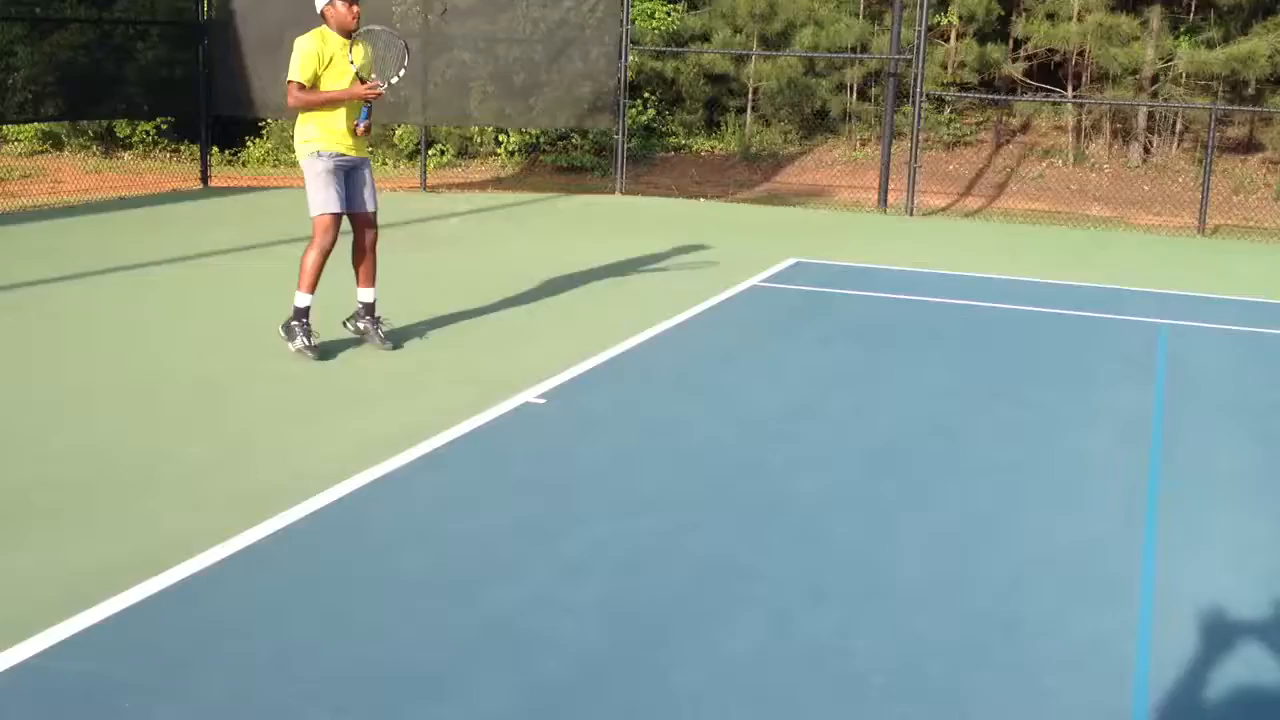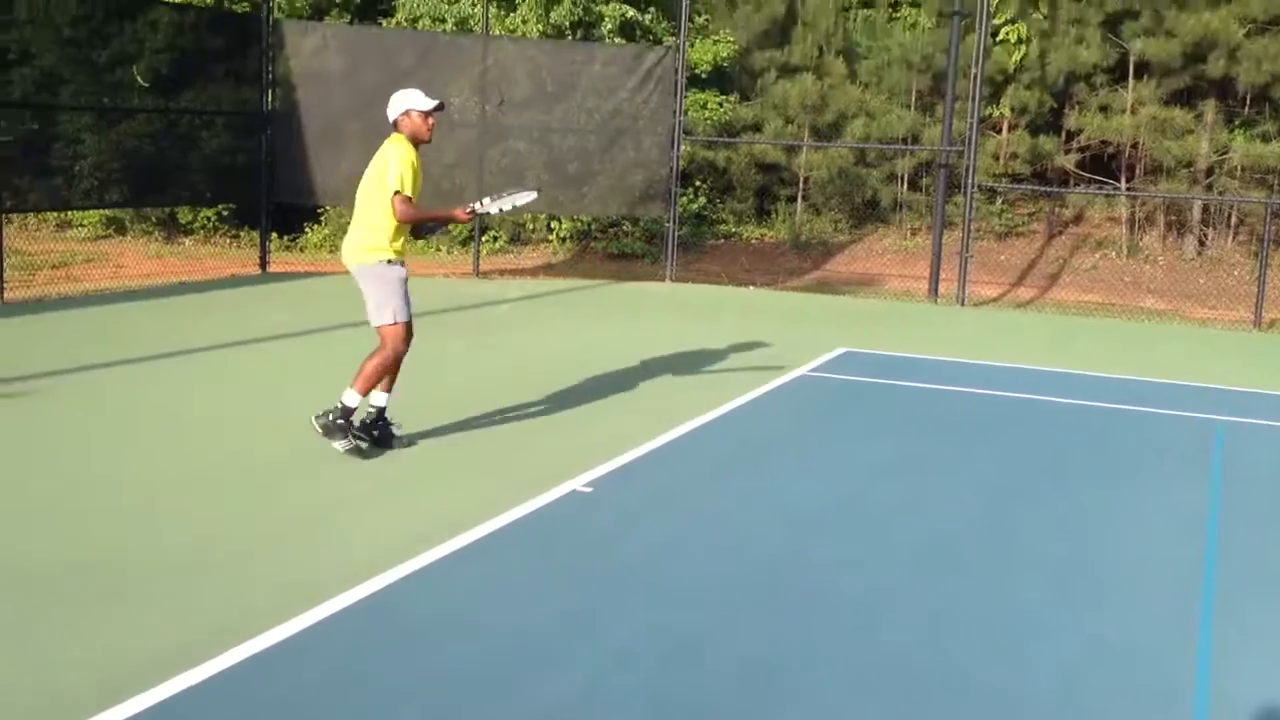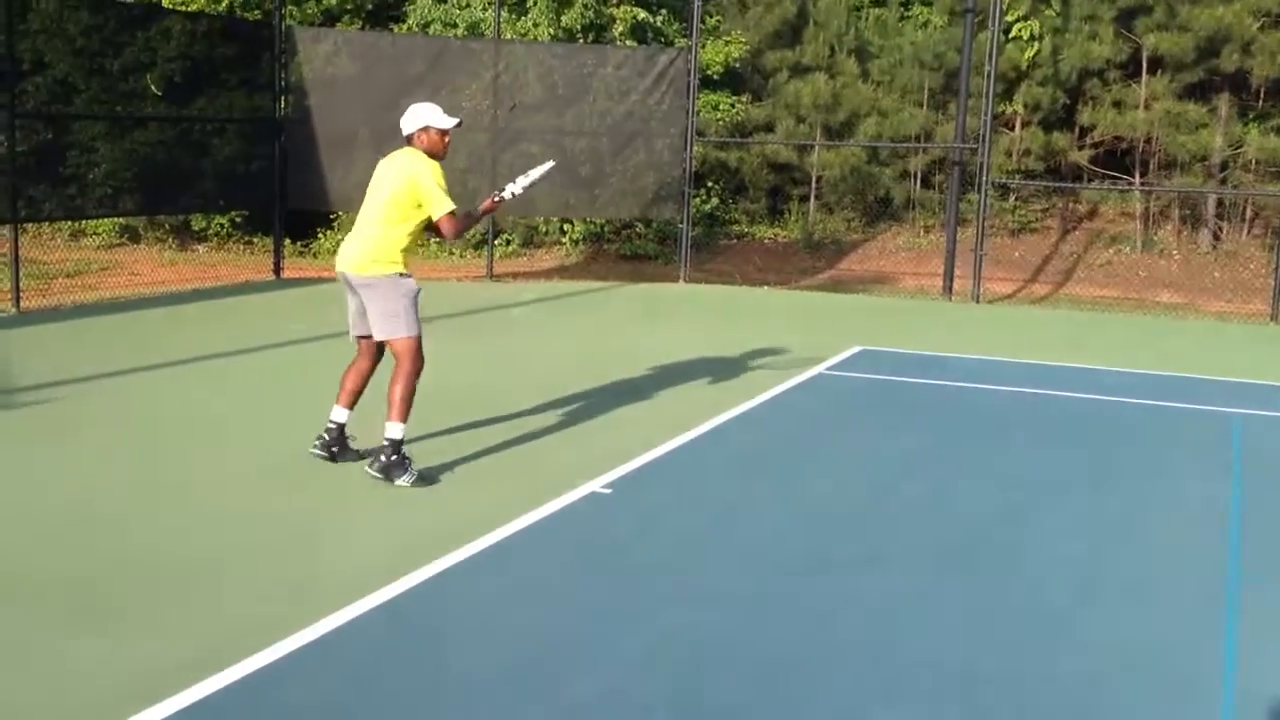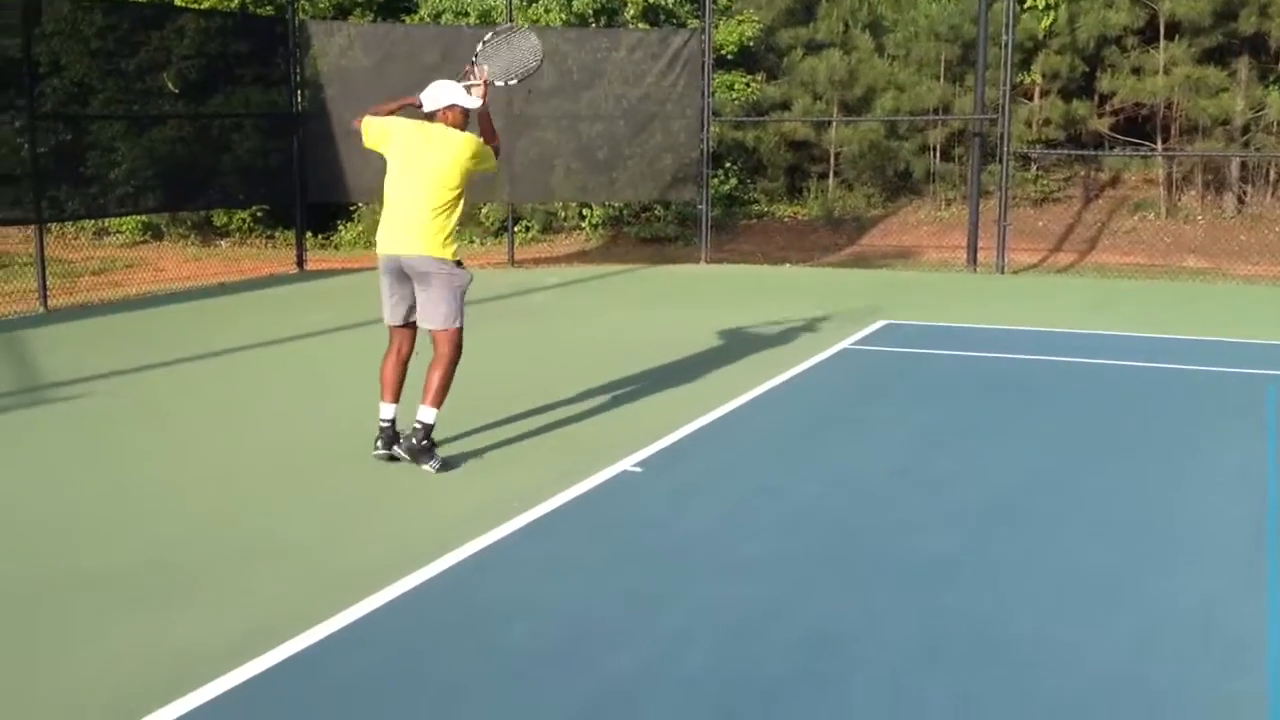
dt=0.5s
person 1, frame 1
right shoulder: (311, 43)
right elbow: (295, 98)
left wrist: (365, 118)
right wrist: (349, 92)
left hip: (354, 153)
right hip: (321, 151)
left knee: (368, 231)
right knee: (326, 233)
left ankle: (364, 315)
right ankle: (297, 321)
person 1, frame 2
left shoulder: (399, 151)
right shoulder: (401, 152)
right elbow: (401, 210)
left wrist: (431, 221)
right wrist: (448, 217)
left hip: (382, 254)
right hip: (373, 255)
left knee: (403, 335)
right knee: (394, 345)
left ankle: (373, 419)
right ankle: (337, 416)
person 1, frame 3
left shoulder: (391, 161)
right shoulder: (426, 168)
right elbow: (452, 228)
left wrist: (433, 215)
right wrist: (482, 211)
left hip: (351, 263)
right hip: (379, 269)
left knee: (368, 354)
right knee: (410, 358)
left ankle: (331, 437)
right ankle: (390, 454)
person 1, frame 4
left shoulder: (398, 129)
right shoulder: (467, 144)
left elbow: (361, 120)
right elbow: (494, 152)
left wrist: (406, 102)
right wrist: (483, 104)
left hip: (390, 250)
right hip: (432, 254)
left knee: (400, 344)
right knee: (448, 348)
left ankle: (386, 434)
right ankle: (418, 438)
